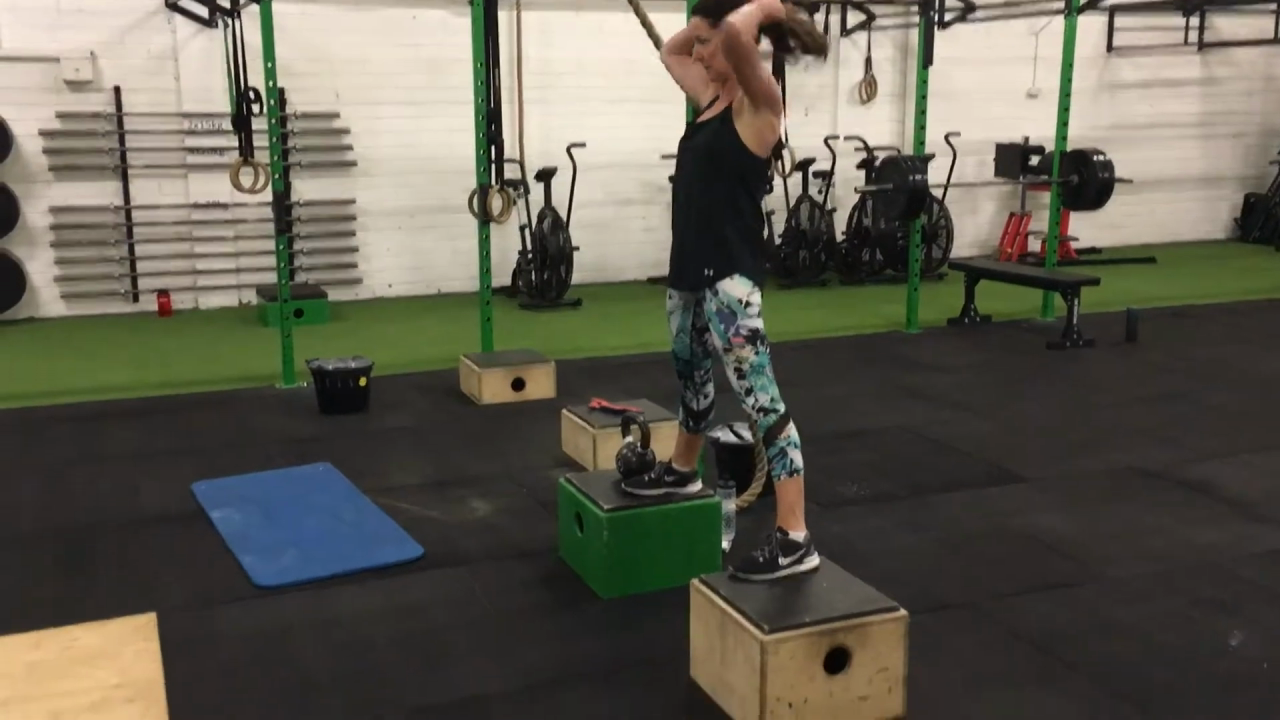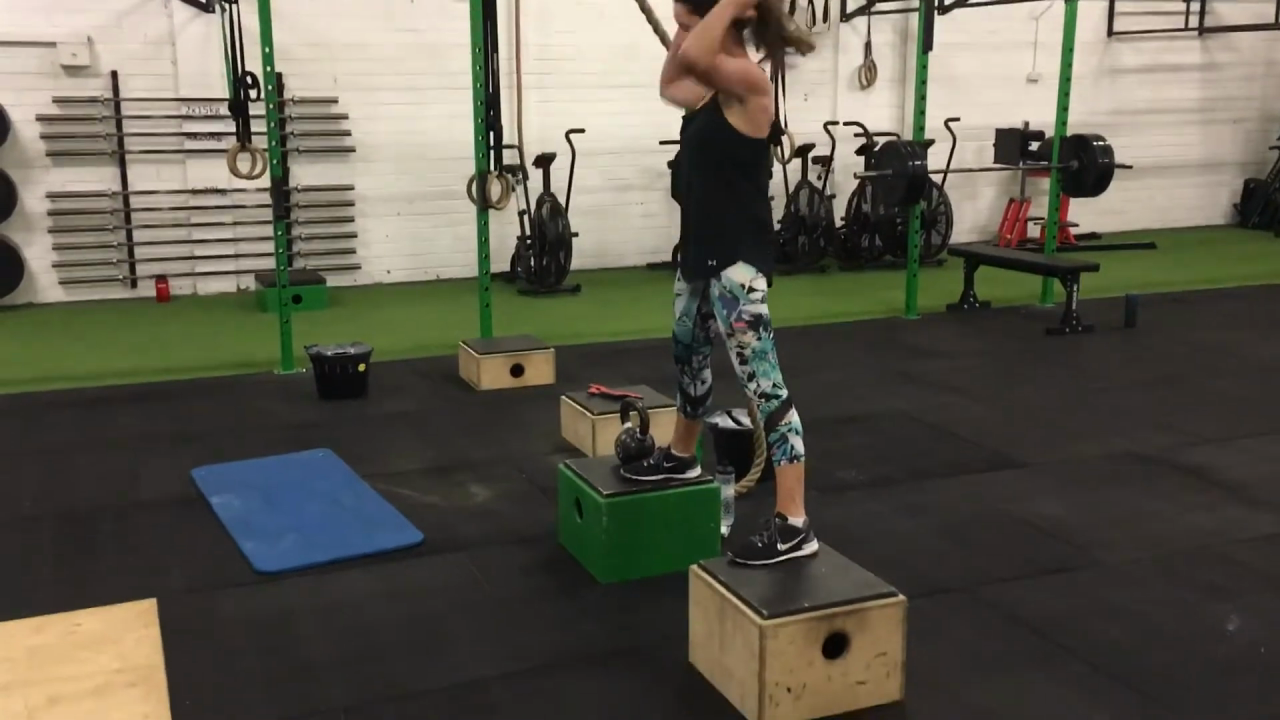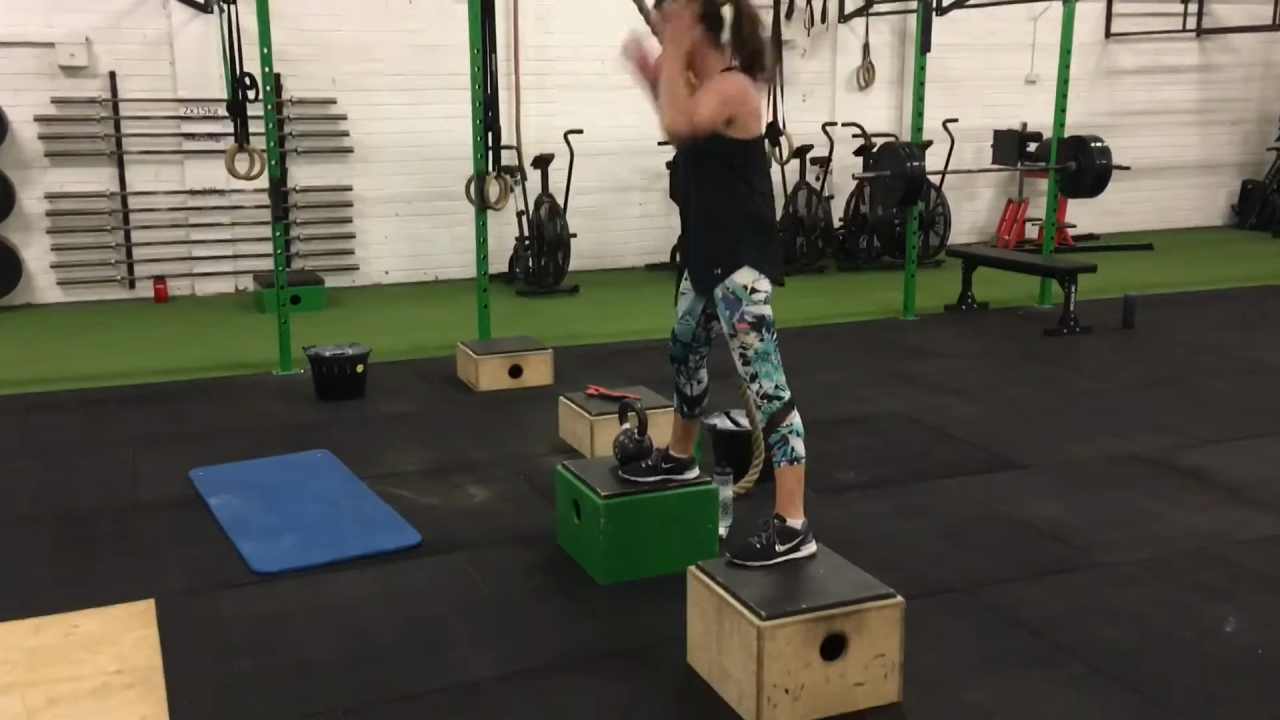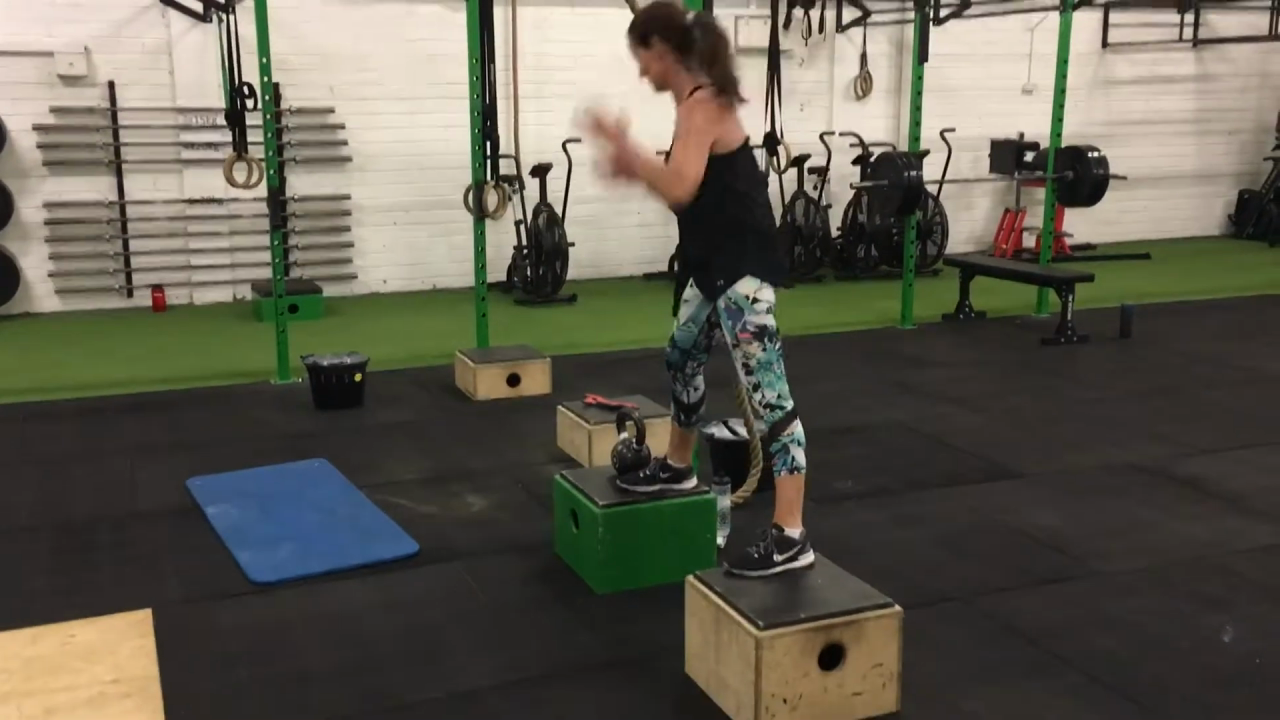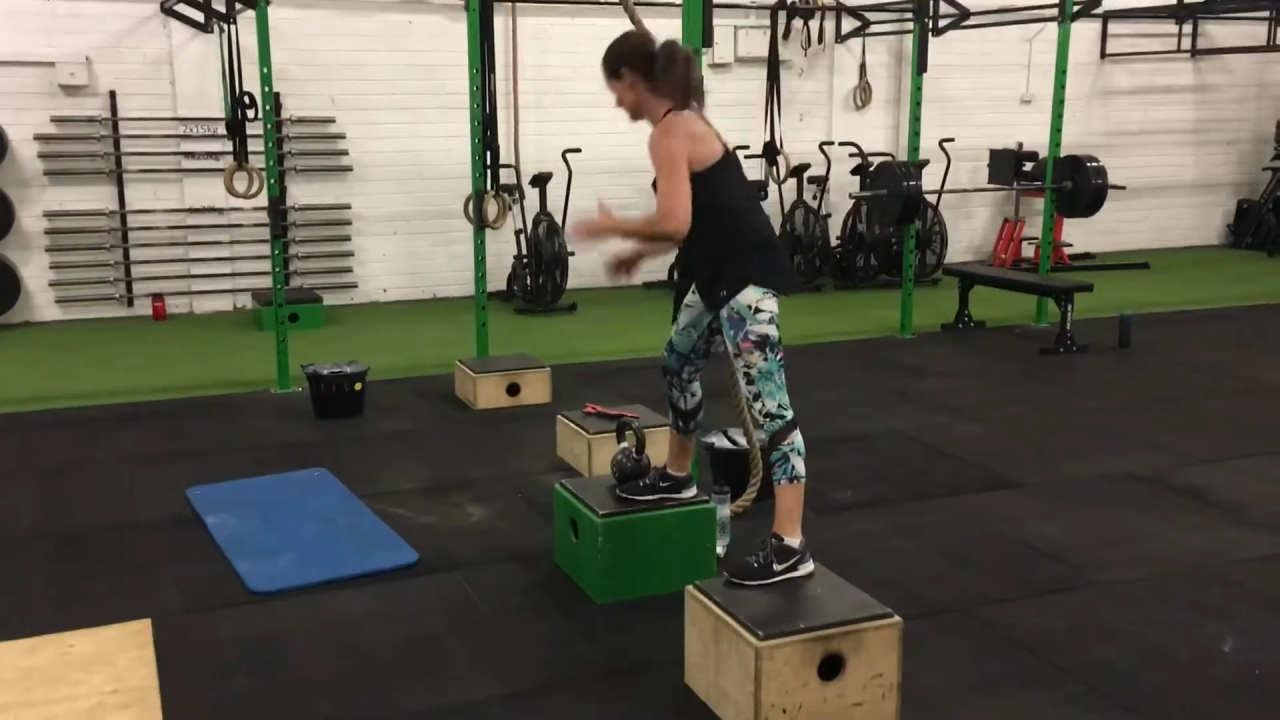
dt=0.1s
person 1, frame 1
left shoulder: (760, 95)
right shoulder: (718, 94)
right elbow: (674, 51)
left hip: (731, 270)
right hip: (692, 265)
left knee: (760, 398)
right knee: (690, 369)
left ankle: (795, 539)
right ankle: (682, 470)
person 1, frame 2
left shoulder: (747, 81)
right shoulder: (712, 86)
left elbow: (696, 54)
right elbow: (671, 84)
left hip: (737, 257)
right hip: (701, 252)
left knee: (763, 383)
right knee: (688, 356)
left ankle: (794, 524)
right ankle: (681, 456)
person 1, frame 3
left shoulder: (732, 86)
right shoulder: (711, 83)
left elbow: (675, 126)
right elbow: (688, 139)
left wrist: (675, 59)
right wrist: (654, 72)
left hip: (744, 260)
right hip: (709, 255)
left knee: (765, 387)
right knee: (684, 352)
left ankle: (793, 527)
right ankle: (678, 457)
person 1, frame 4
left shoulder: (701, 106)
right shoulder: (697, 101)
left elbow: (677, 191)
left wrist: (624, 151)
right wrist: (629, 159)
left hip: (745, 268)
right hip: (710, 264)
left knee: (767, 394)
right knee: (681, 359)
left ankle: (791, 537)
right ankle: (677, 466)
person 1, frame 5
left shoulder: (671, 132)
right shoulder: (677, 123)
left elbow: (673, 226)
left wrist: (615, 228)
right wrist: (634, 243)
left hip: (748, 276)
right hip: (716, 274)
left knee: (768, 405)
right knee: (680, 365)
left ankle: (789, 547)
right ankle: (677, 475)
